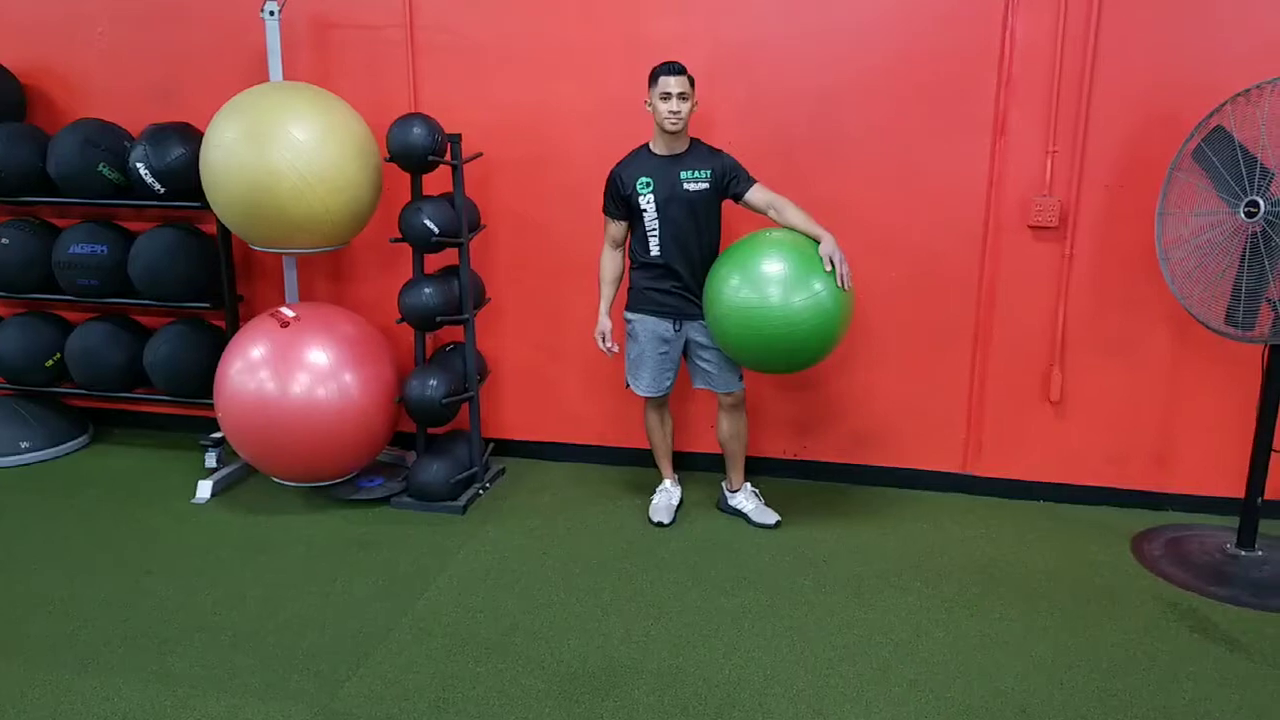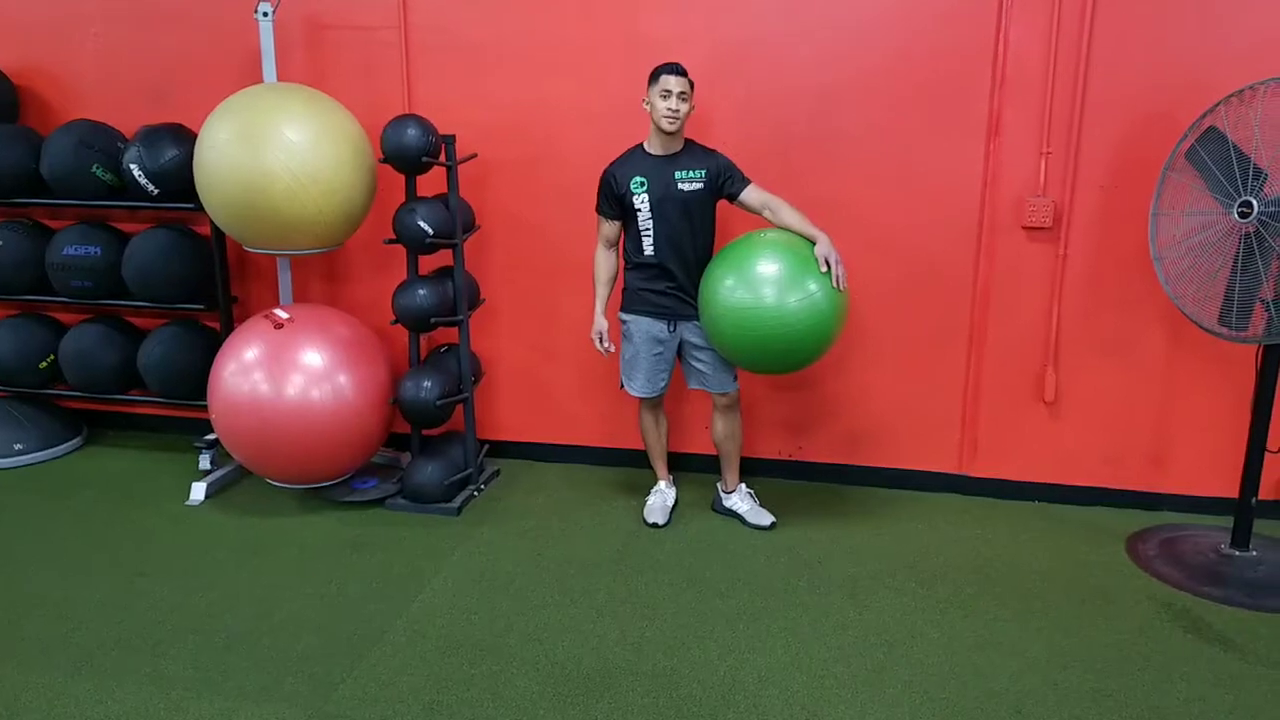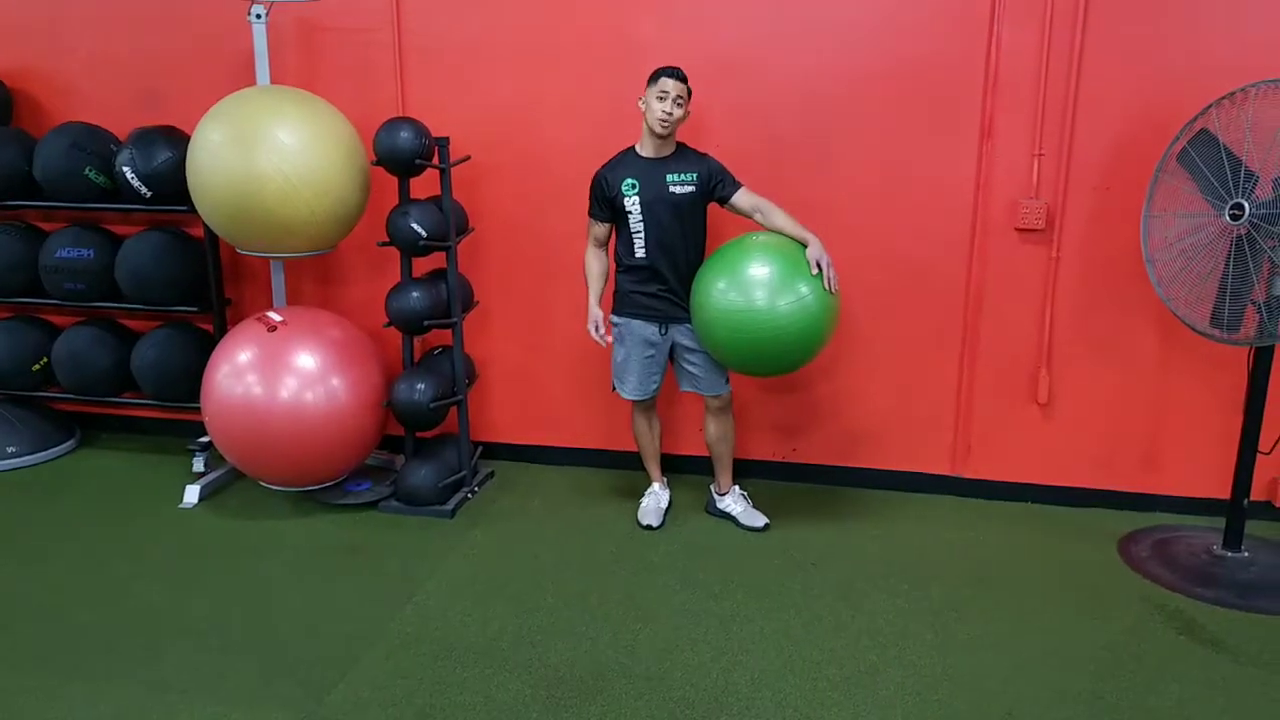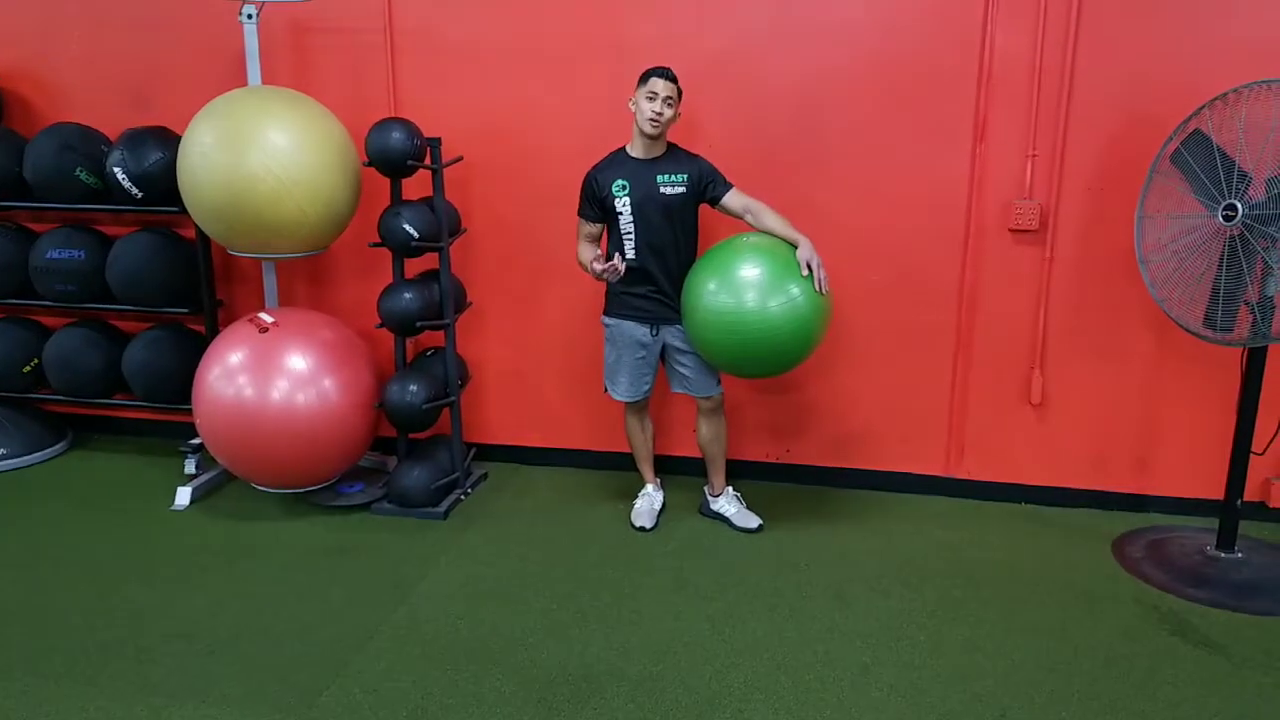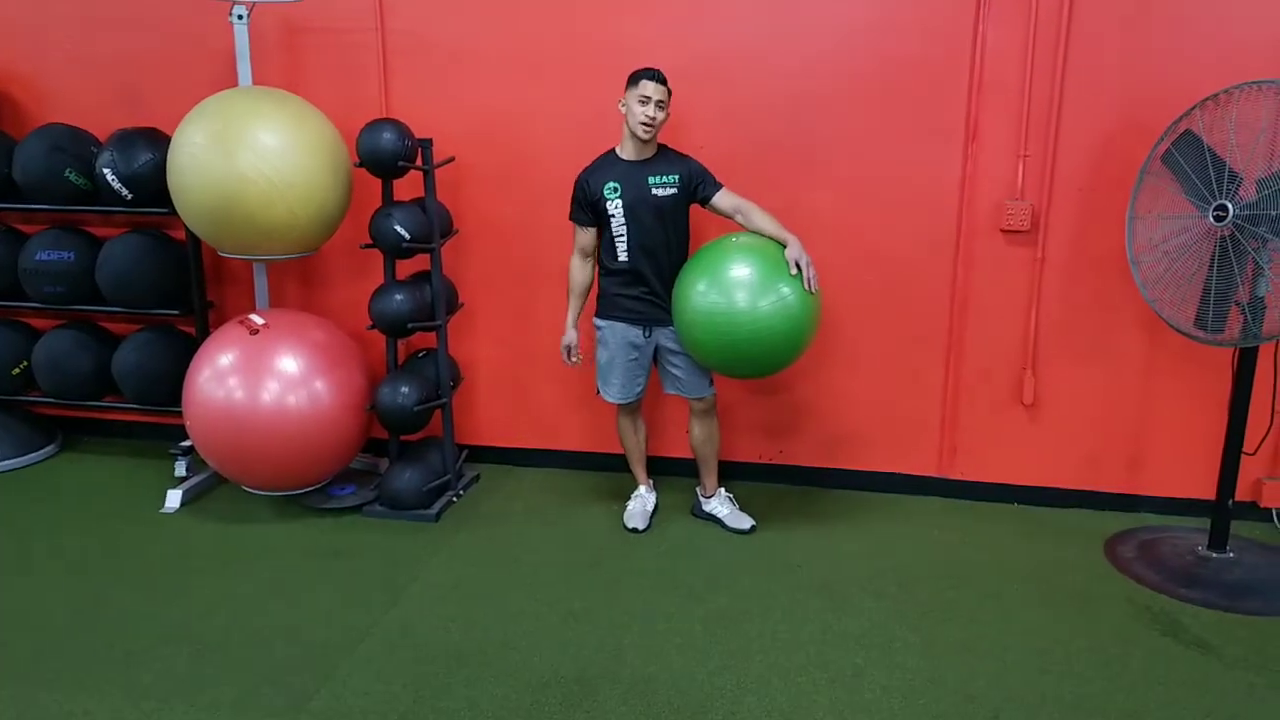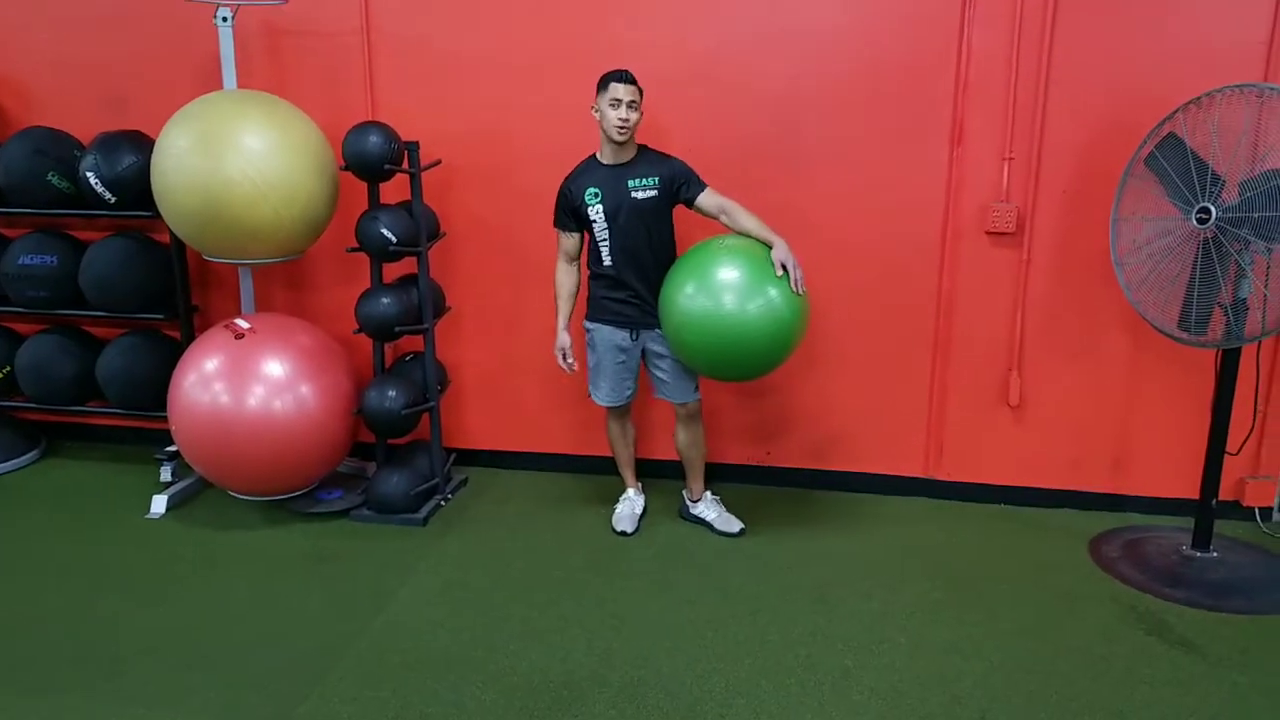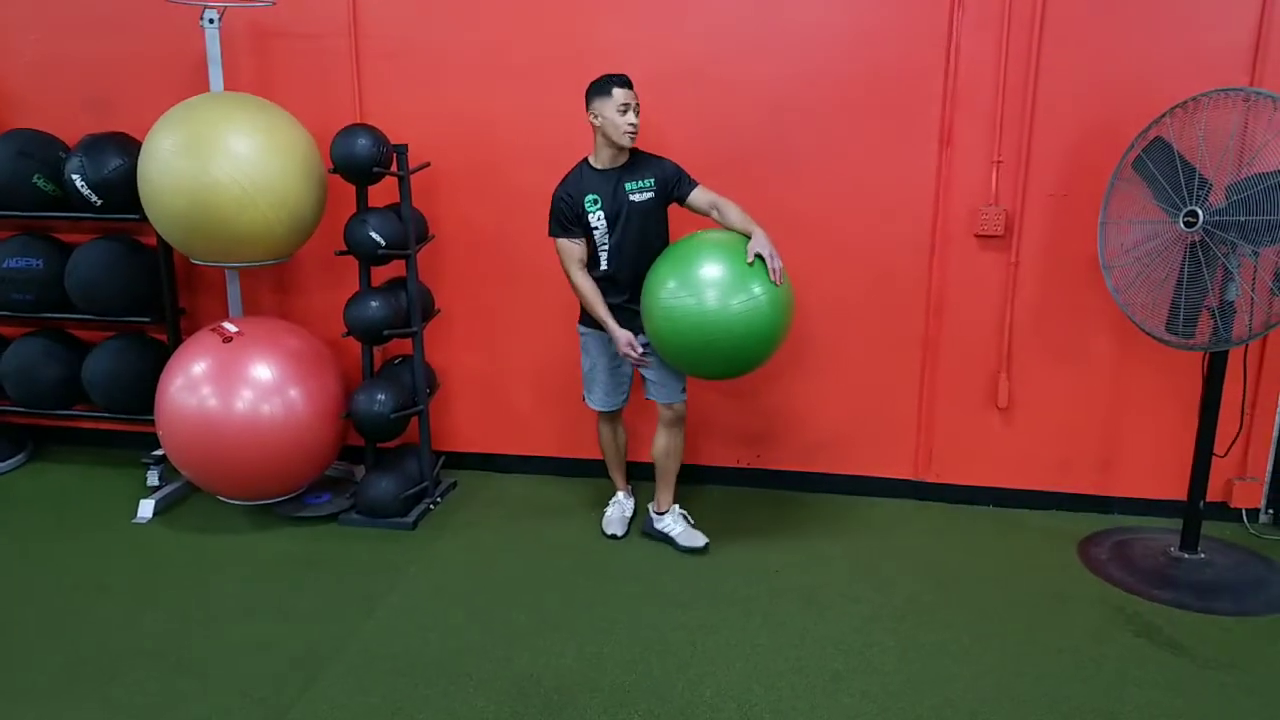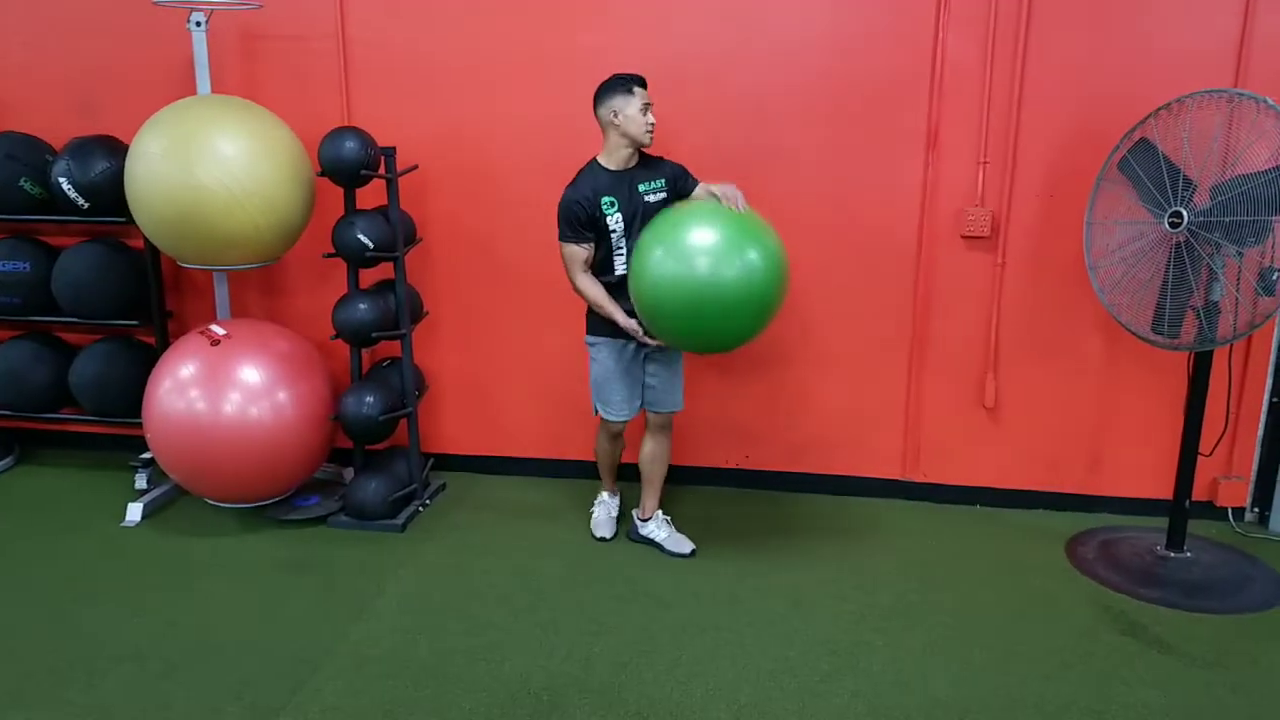
dt=0.4s
person 1, frame 1
left shoulder: (716, 164)
right shoulder: (626, 173)
left elbow: (771, 204)
right elbow: (614, 247)
left wrist: (824, 237)
right wrist: (604, 312)
left hip: (708, 306)
right hip: (650, 311)
left knee: (732, 397)
right knee: (655, 399)
left ankle: (736, 490)
right ankle: (668, 484)
person 1, frame 2
left shoulder: (710, 164)
right shoulder: (620, 173)
left elbow: (766, 204)
right elbow: (607, 246)
left wrist: (819, 237)
right wrist: (598, 311)
left hip: (703, 306)
right hip: (644, 311)
left knee: (726, 397)
right knee: (650, 399)
left ankle: (731, 491)
right ankle: (663, 485)
person 1, frame 3
left shoulder: (701, 168)
right shoulder: (611, 175)
left elbow: (757, 208)
right elbow: (597, 246)
left wrist: (810, 240)
right wrist: (593, 305)
left hip: (694, 309)
right hip: (635, 314)
left knee: (718, 399)
right knee: (642, 402)
left ankle: (724, 493)
right ankle: (657, 487)
person 1, frame 4
left shoulder: (692, 168)
right shoulder: (602, 176)
left elbow: (748, 208)
right elbow: (586, 241)
left wrist: (801, 241)
right wrist: (595, 264)
left hip: (687, 310)
right hip: (628, 315)
left knee: (710, 401)
right knee: (635, 403)
left ankle: (718, 495)
right ankle: (650, 489)
person 1, frame 5
left shoulder: (683, 169)
right shoulder: (593, 178)
left elbow: (738, 208)
right elbow: (582, 256)
left wrist: (790, 241)
right wrist: (570, 324)
left hip: (678, 312)
right hip: (619, 317)
left knee: (703, 402)
right knee: (627, 405)
left ankle: (710, 496)
right ankle: (643, 490)
person 1, frame 6
left shoulder: (665, 169)
right shoulder: (576, 185)
left elbow: (722, 209)
right elbow: (567, 261)
left wrist: (776, 241)
right wrist: (561, 327)
left hip: (666, 315)
right hip: (608, 321)
left knee: (687, 407)
right knee: (616, 408)
left ankle: (698, 499)
right ankle: (631, 493)
person 1, frame 7
left shoulder: (658, 171)
right shoulder: (571, 191)
left elbow: (714, 205)
right elbow: (575, 269)
left wrist: (756, 232)
right wrist: (614, 329)
right hip: (604, 324)
left knee: (672, 411)
right knee: (608, 411)
left ankle: (663, 512)
right ankle: (622, 495)
person 1, frame 8
left shoulder: (665, 172)
right shoulder: (581, 194)
left elbow: (709, 197)
right elbow: (578, 273)
left wrist: (726, 192)
right wrist: (624, 322)
right hip: (612, 330)
left knee: (661, 420)
right knee: (615, 421)
left ankle: (648, 518)
right ankle: (607, 494)
